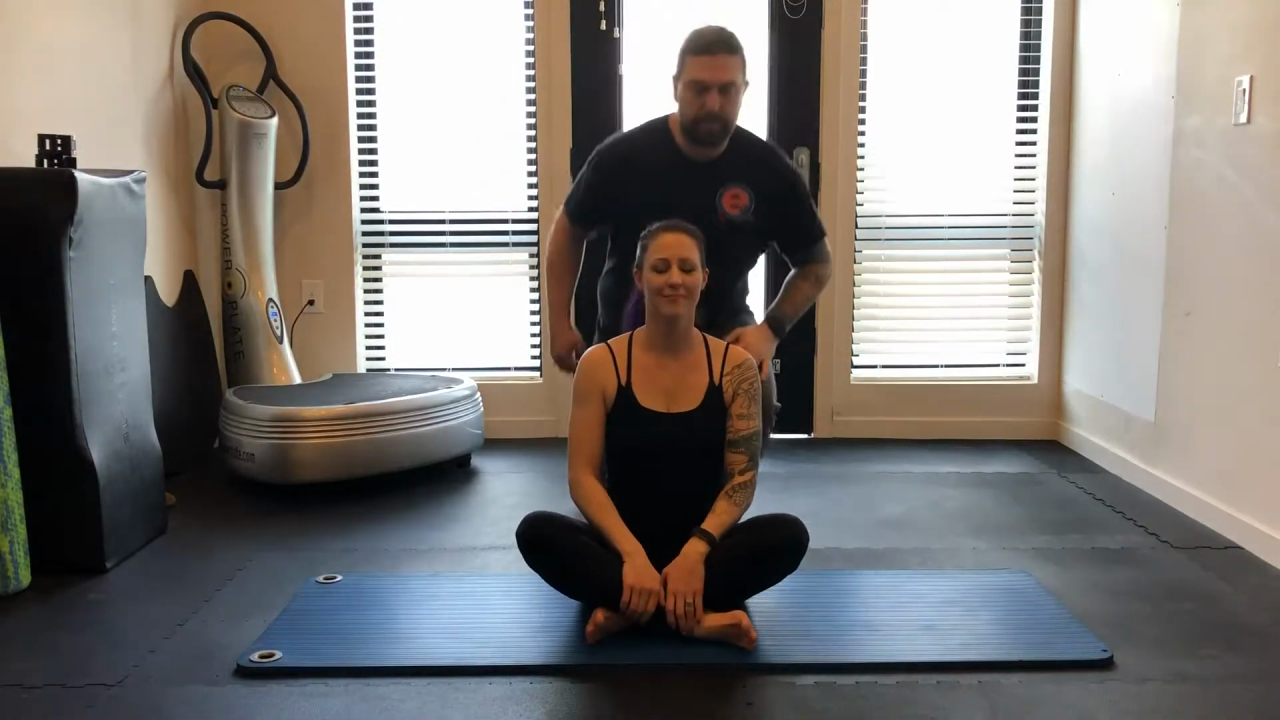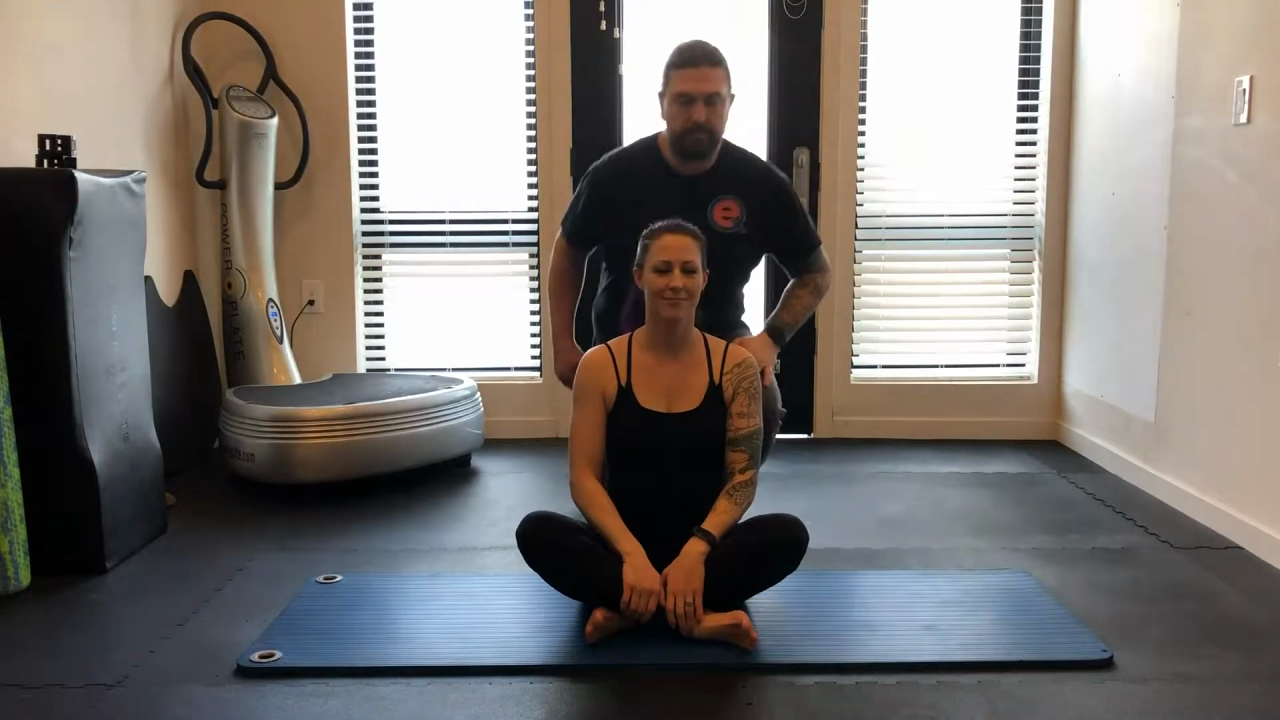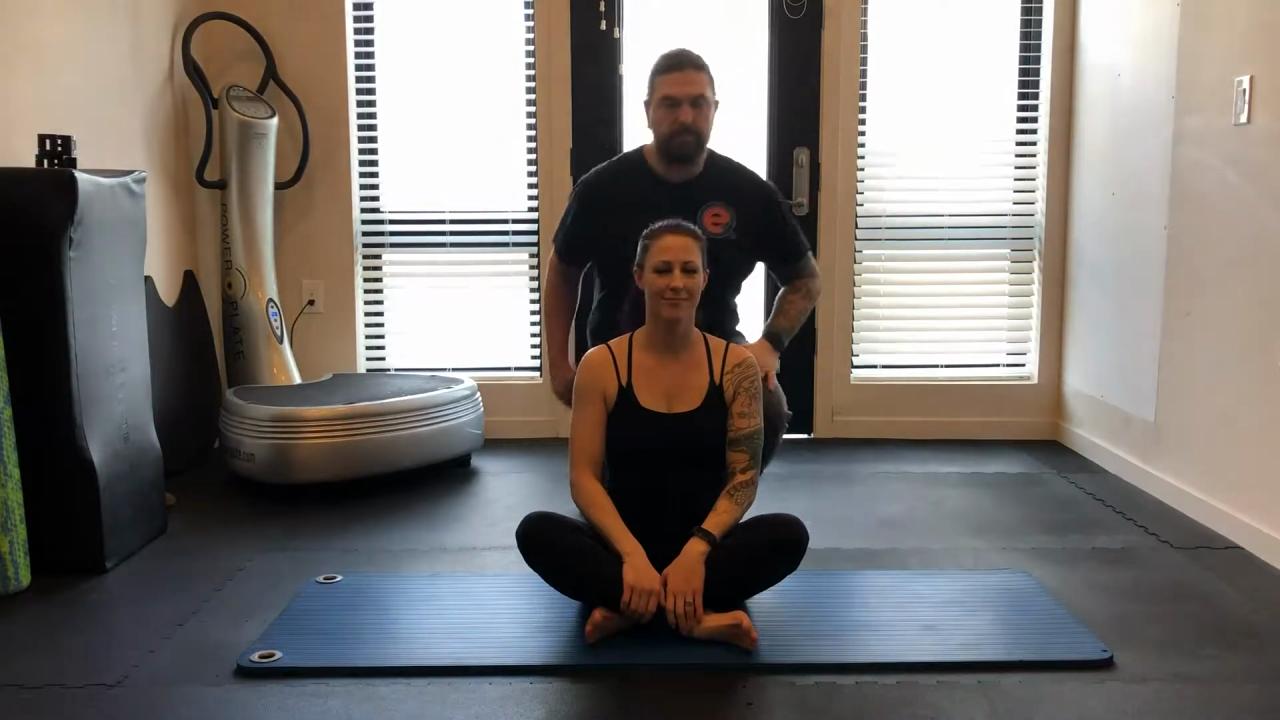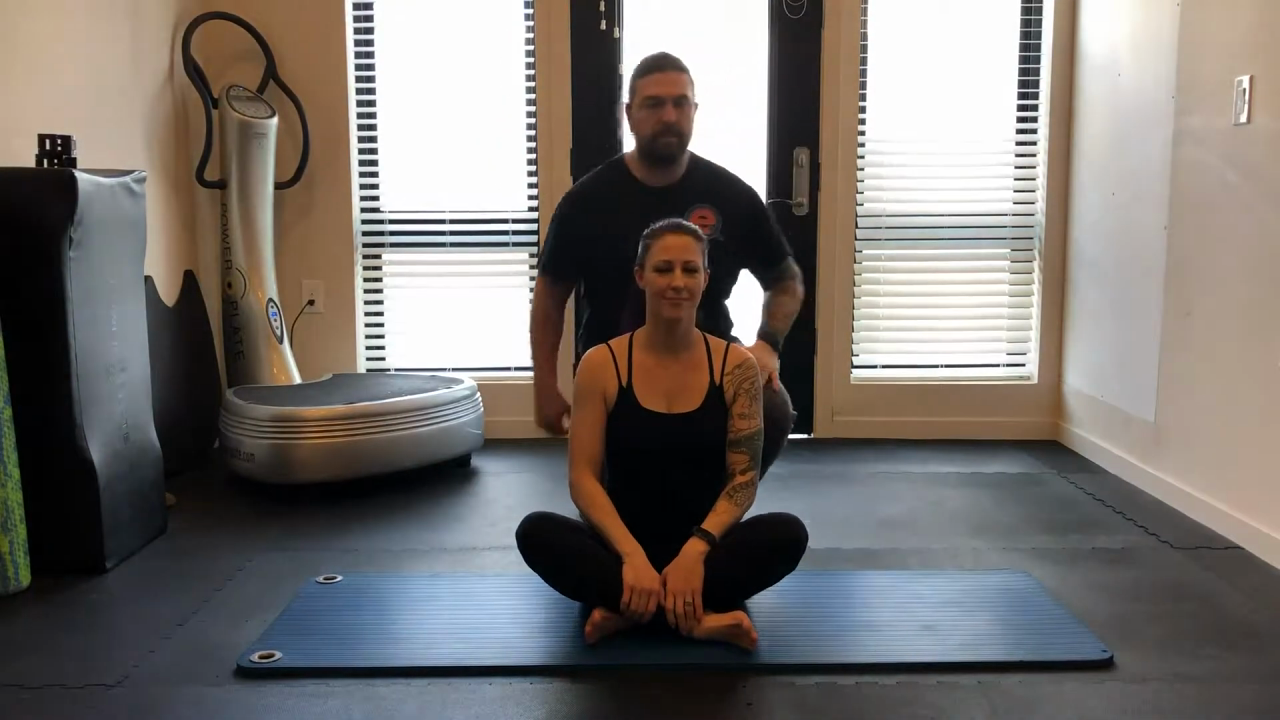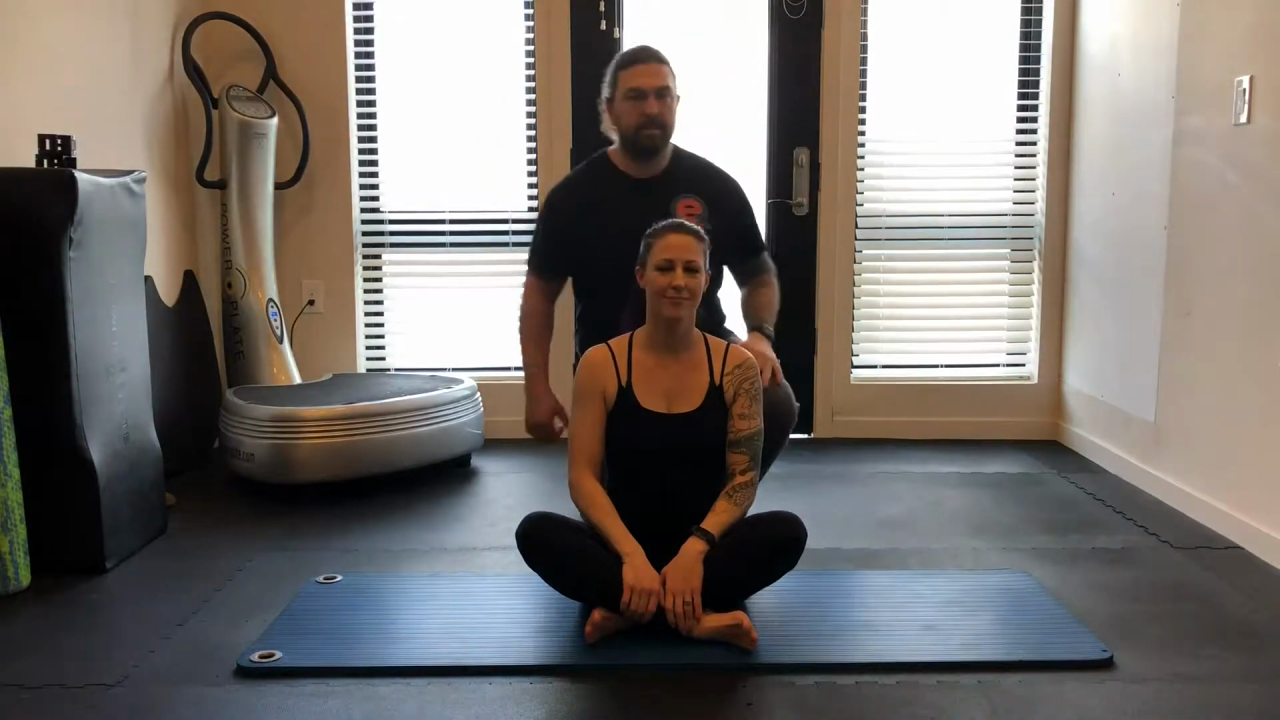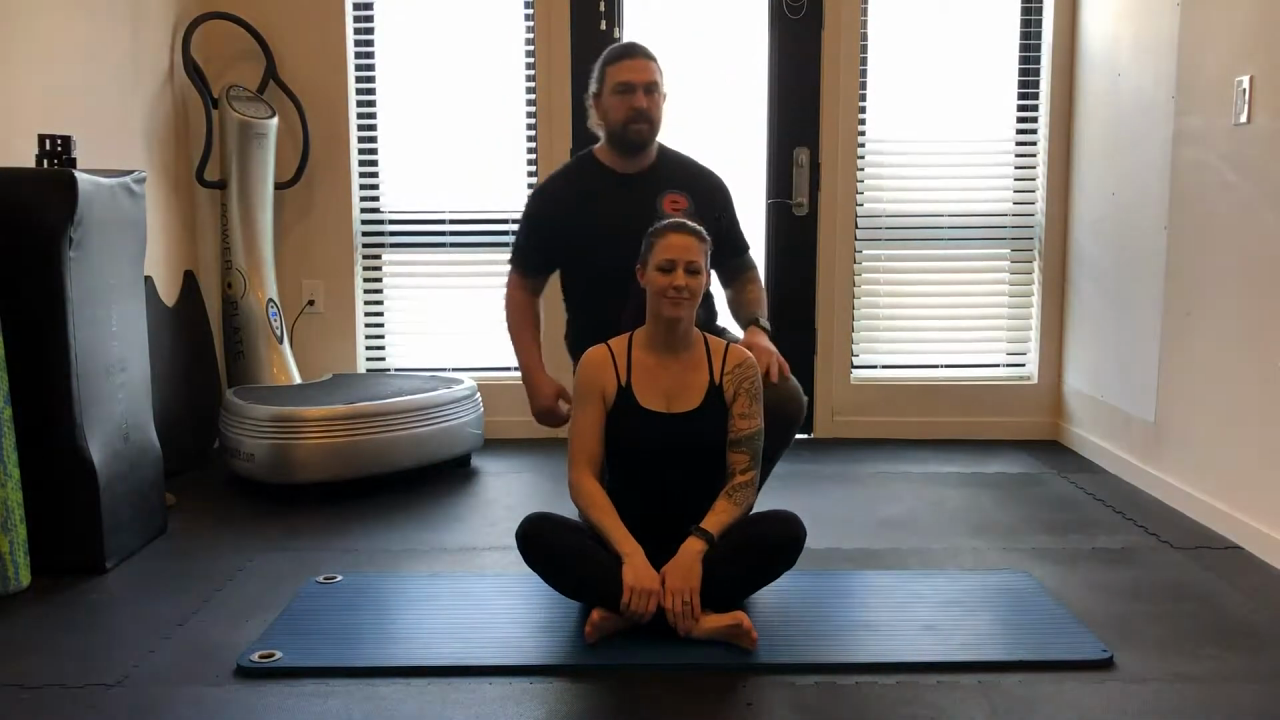
dt=0.1s
person 1, frame 1
left shoulder: (735, 366)
right shoulder: (600, 364)
left elbow: (742, 479)
right elbow: (582, 477)
left wrist: (696, 550)
right wrist: (633, 555)
left hip: (704, 550)
right hip: (623, 548)
left knee: (788, 534)
right knee: (536, 531)
left ankle: (629, 609)
right ankle: (699, 617)
person 1, frame 2
left shoulder: (736, 365)
right shoulder: (600, 365)
left elbow: (743, 477)
right elbow: (583, 478)
left wrist: (696, 550)
right wrist: (633, 555)
left hip: (705, 549)
right hip: (623, 547)
left knee: (789, 534)
right knee: (536, 531)
left ankle: (628, 609)
right ankle: (698, 617)
person 1, frame 3
left shoulder: (736, 365)
right shoulder: (600, 365)
left elbow: (744, 477)
right elbow: (584, 478)
left wrist: (696, 549)
right wrist: (633, 555)
left hip: (705, 549)
right hip: (625, 548)
left knee: (788, 534)
right knee: (536, 531)
left ankle: (630, 609)
right ankle: (701, 618)
person 1, frame 4
left shoulder: (737, 366)
right shoulder: (600, 365)
left elbow: (744, 478)
right elbow: (583, 478)
left wrist: (696, 549)
right wrist: (633, 556)
left hip: (705, 549)
right hip: (624, 547)
left knee: (788, 533)
right knee: (536, 532)
left ankle: (630, 609)
right ankle: (700, 618)
person 1, frame 5
left shoulder: (737, 366)
right shoulder: (600, 364)
left elbow: (744, 478)
right elbow: (583, 477)
left wrist: (695, 548)
right wrist: (632, 556)
left hip: (704, 550)
right hip: (624, 549)
left knee: (787, 532)
right knee: (536, 531)
left ankle: (630, 609)
right ankle: (698, 618)
person 1, frame 6
left shoulder: (737, 365)
right shoulder: (600, 364)
left elbow: (745, 477)
right elbow: (583, 477)
left wrist: (694, 547)
right wrist: (632, 556)
left hip: (705, 549)
right hip: (624, 547)
left knee: (786, 531)
right knee: (536, 532)
left ankle: (630, 609)
right ankle: (698, 618)
person 2, frame 1
left shoulder: (769, 171)
right shoulder: (621, 159)
left elbow: (816, 264)
right elbow: (569, 230)
left wrist: (771, 329)
right wrist: (560, 324)
left hip: (720, 327)
right hip: (628, 335)
person 2, frame 2
left shoulder: (761, 185)
right shoulder: (614, 177)
left elbow: (814, 273)
right elbow: (570, 251)
left wrist: (771, 338)
right wrist: (563, 342)
left hip: (717, 340)
left knee: (761, 412)
person 2, frame 3
left shoulder: (748, 193)
right shoulder: (602, 190)
left elbow: (805, 279)
right elbow: (564, 271)
left wrist: (771, 342)
right wrist: (558, 361)
left knee: (767, 412)
person 2, frame 4
left shoulder: (731, 196)
right shoulder: (587, 201)
left elbow: (786, 281)
right elbow: (550, 292)
left wrist: (767, 344)
right wrist: (546, 388)
left knee: (772, 411)
person 2, frame 5
left shoulder: (714, 187)
right shoulder: (573, 197)
left elbow: (759, 275)
right elbow: (540, 293)
left wrist: (760, 336)
right wrist: (537, 392)
left knee: (776, 407)
person 2, frame 6
left shoulder: (700, 185)
right shoulder: (559, 194)
left elbow: (740, 275)
right elbow: (523, 288)
left wrist: (756, 329)
right wrist: (535, 377)
left knee: (783, 401)
